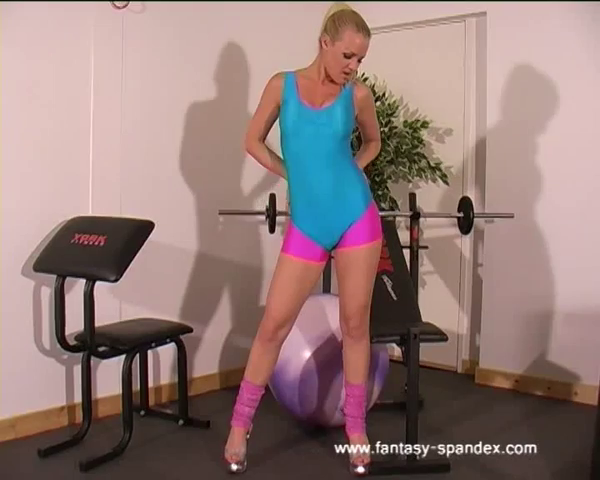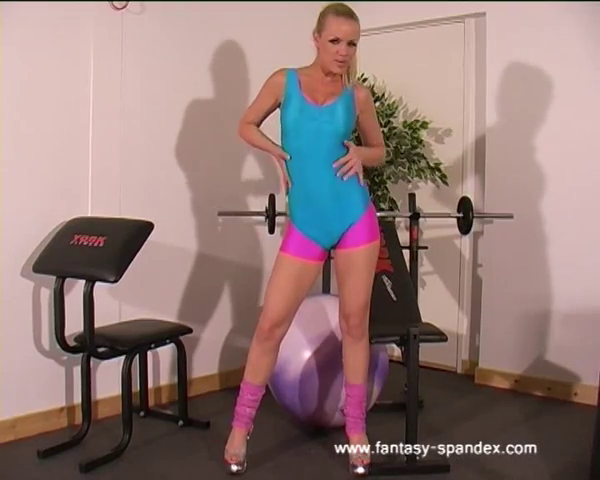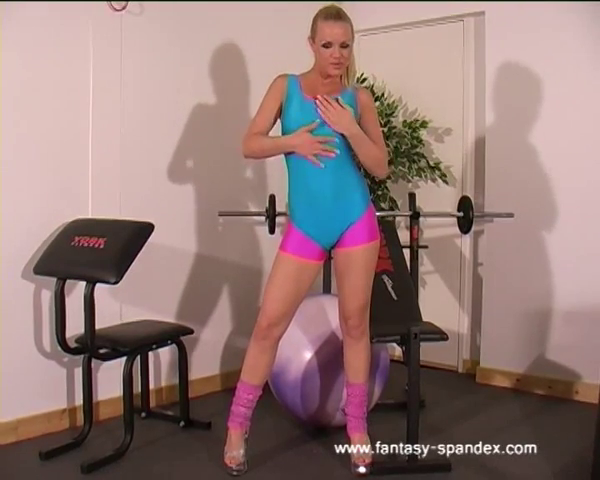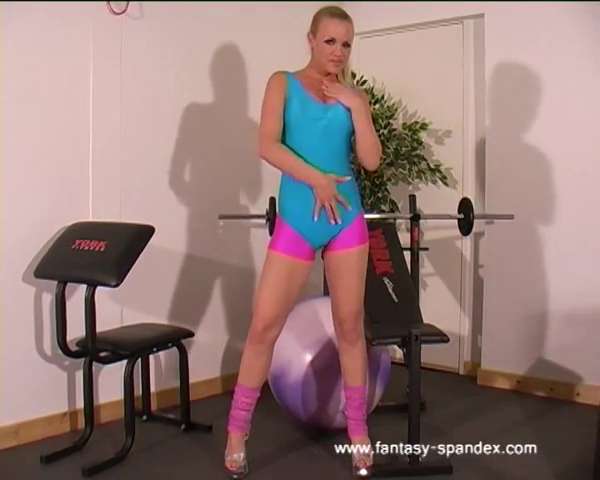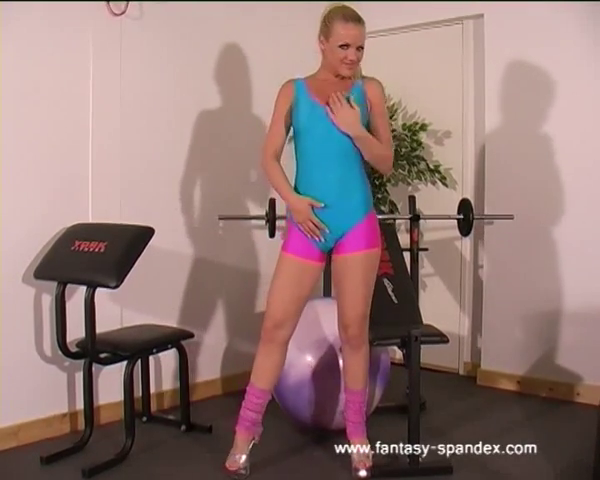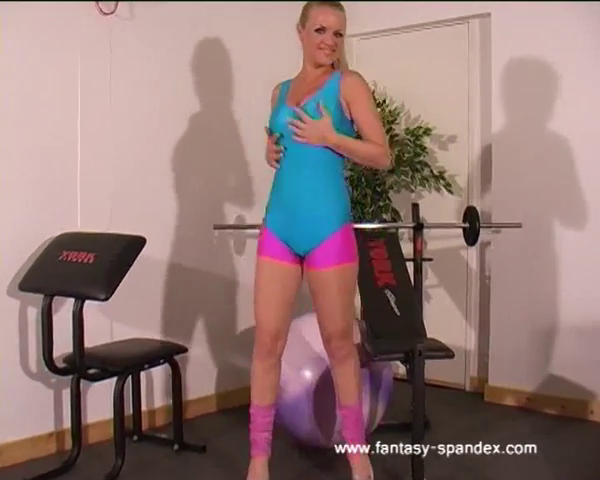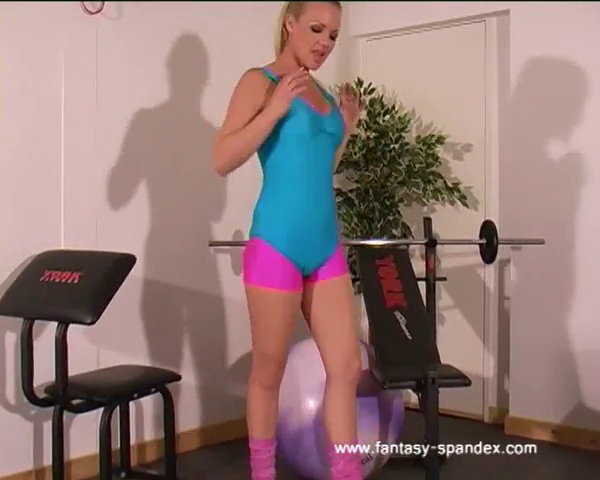
dt=0.7s
person 1, frame 1
left shoulder: (358, 95)
right shoulder: (282, 85)
right elbow: (253, 141)
left wrist: (350, 171)
right wrist: (295, 175)
left hip: (356, 216)
right hip: (306, 223)
left knee: (355, 324)
right knee: (273, 323)
left ankle: (356, 428)
right ankle: (240, 424)
person 1, frame 2
left shoulder: (358, 96)
right shoulder: (284, 82)
left elbow: (380, 152)
right elbow: (246, 125)
left wrist: (360, 155)
right wrist: (274, 150)
left hip: (355, 218)
right hip: (305, 223)
left knee: (354, 324)
right knee: (270, 324)
left ankle: (356, 429)
right ankle: (240, 426)
person 1, frame 3
left shoulder: (359, 98)
right shoulder: (285, 86)
left elbow: (380, 167)
right elbow: (249, 145)
left wrist: (349, 129)
right wrist: (291, 142)
left hip: (355, 218)
right hip: (305, 223)
left knee: (354, 323)
right knee: (268, 324)
left ankle: (357, 429)
right ankle: (237, 427)
person 1, frame 4
left shoulder: (353, 96)
right shoulder: (283, 83)
left elbow: (371, 159)
right elbow: (268, 146)
left wrist: (356, 106)
right wrist: (317, 180)
left hip: (347, 219)
right hip: (296, 220)
left knee: (349, 325)
right knee: (264, 326)
left ankle: (358, 431)
right ankle: (237, 430)
person 1, frame 5
left shoulder: (369, 90)
right shoulder: (293, 91)
left elbow: (386, 162)
right elbow: (270, 157)
left wrist: (354, 129)
right wrist: (291, 200)
left hip: (357, 220)
right hip: (306, 222)
left knee: (354, 330)
right knee: (275, 326)
left ankle: (356, 433)
right ankle: (245, 431)
person 1, frame 6
left shoulder: (349, 85)
right shoulder: (281, 90)
left elbow: (381, 158)
left wrist: (329, 137)
right wrist: (271, 152)
left hip: (329, 226)
right hip: (278, 225)
left knee: (338, 341)
right knee: (267, 340)
person 1, frame 7
left shoulder: (328, 97)
right shoulder: (260, 81)
right elbow: (222, 160)
left wrist: (346, 129)
right wrist: (274, 109)
left hip: (326, 245)
right hip: (276, 244)
left knee: (345, 367)
right knee: (268, 370)
